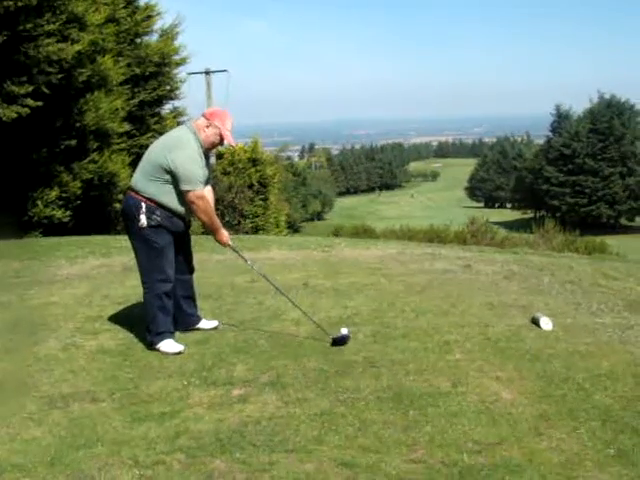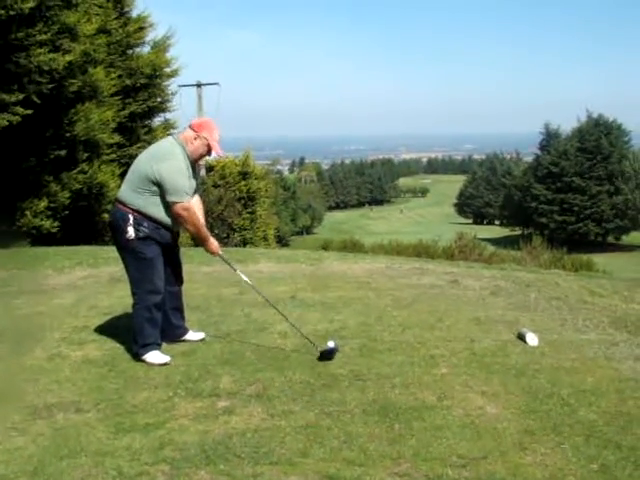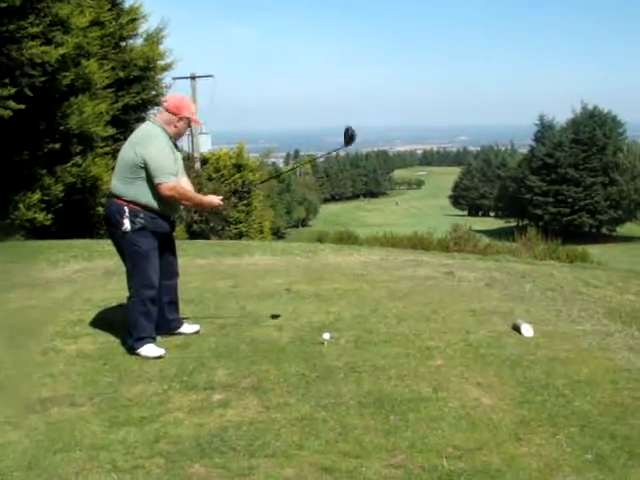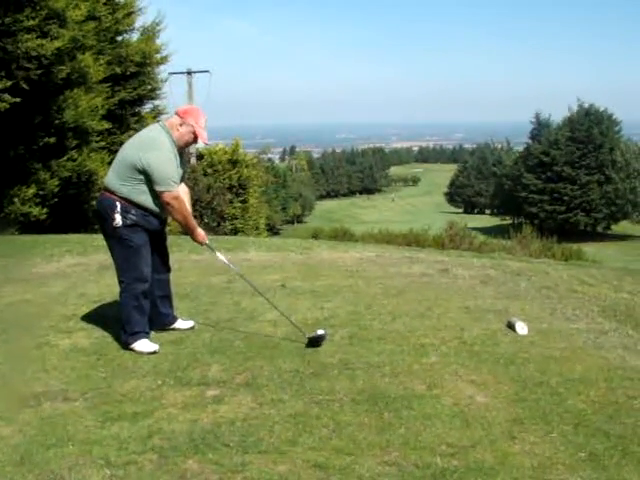
dt=1s
person 1, frame 1
left shoulder: (196, 145)
right shoulder: (185, 149)
left elbow: (205, 188)
right elbow: (196, 199)
left wrist: (213, 225)
right wrist: (218, 230)
left hip: (170, 215)
right hip: (147, 214)
left knee: (182, 269)
right knee: (160, 276)
left ankle: (187, 319)
right ankle: (159, 335)
person 1, frame 2
left shoulder: (185, 156)
right shoulder: (172, 160)
left elbow: (193, 198)
right elbow: (182, 210)
left wrist: (203, 235)
right wrist: (207, 240)
left hip: (159, 226)
right hip: (136, 226)
left knee: (171, 280)
right knee: (150, 288)
left ankle: (174, 330)
right ankle: (146, 346)
person 1, frame 3
left shoulder: (160, 136)
right shoulder: (154, 142)
left elbow: (180, 177)
right elbow: (169, 188)
left wrist: (197, 200)
right wrist: (202, 201)
left hip: (154, 218)
right hip: (132, 219)
left knee: (167, 273)
right knee: (145, 280)
left ankle: (167, 322)
right ankle: (140, 340)
person 1, frame 4
left shoulder: (172, 142)
right shoulder: (159, 149)
left elbow: (180, 186)
right elbow: (171, 199)
left wrist: (190, 222)
right wrist: (194, 229)
left hip: (146, 214)
right hip: (123, 214)
left knee: (159, 268)
right knee: (137, 276)
left ankle: (163, 318)
right ankle: (134, 335)
